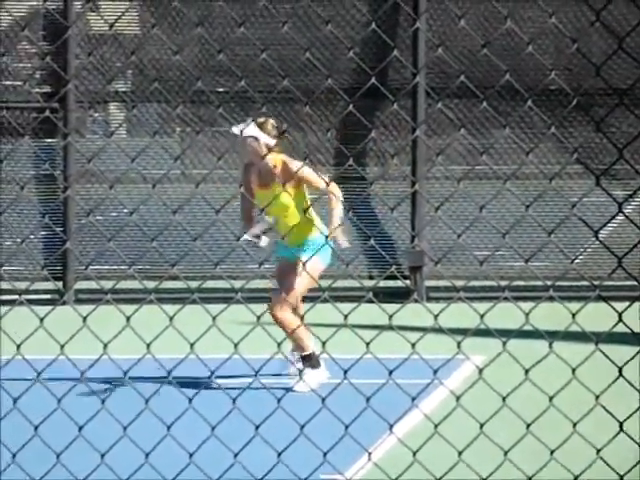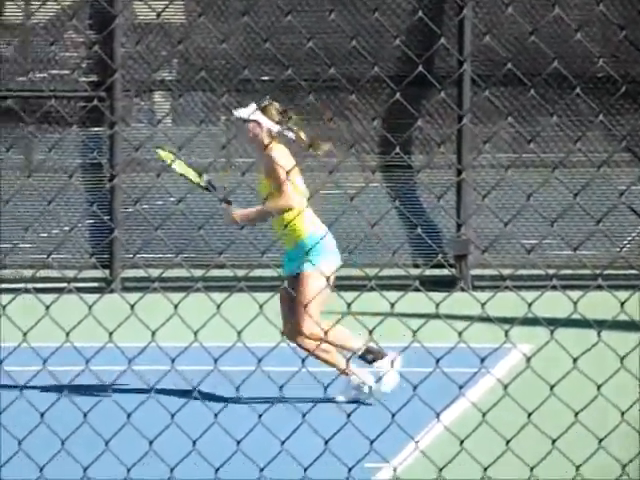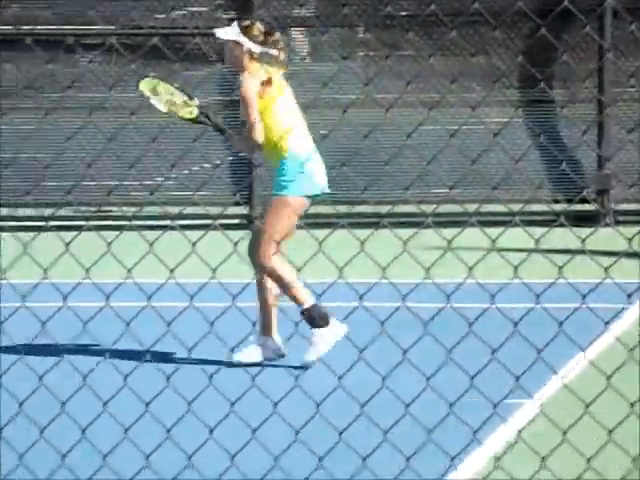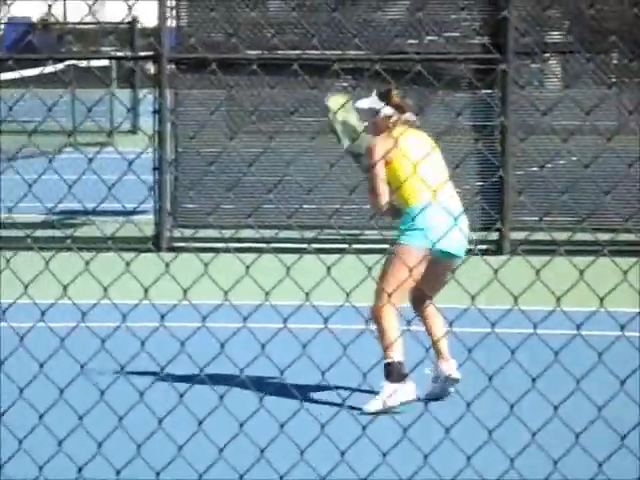
dt=0.5s
person 1, frame 1
left shoulder: (290, 167)
right shoulder: (249, 170)
left elbow: (333, 191)
right elbow: (247, 208)
left wrist: (336, 227)
right wrist: (252, 226)
left hip: (313, 244)
right hip: (288, 243)
left knee: (280, 310)
right knee: (281, 307)
left ankle: (316, 368)
right ankle: (305, 350)
person 1, frame 2
left shoulder: (275, 153)
right shoulder: (273, 154)
left elbow: (290, 200)
left wrist: (248, 214)
right wrist: (260, 214)
left hip: (314, 246)
right hip: (296, 250)
left knee: (307, 327)
right knee: (293, 331)
left ankle: (380, 358)
right ankle: (358, 377)
person 1, frame 3
left shoulder: (249, 79)
right shoulder: (268, 75)
left elbow: (256, 138)
left wrist: (240, 142)
right wrist: (256, 141)
left hip: (296, 170)
right hip: (299, 169)
left knee: (266, 256)
right knee: (259, 251)
left ankle: (322, 322)
right ankle: (269, 342)
person 1, frame 4
left shoulder: (380, 143)
right shoulder: (422, 138)
left elbow: (381, 200)
left wrist: (392, 209)
right wrist: (401, 206)
left hip: (425, 222)
right hip: (456, 223)
right knee: (422, 299)
